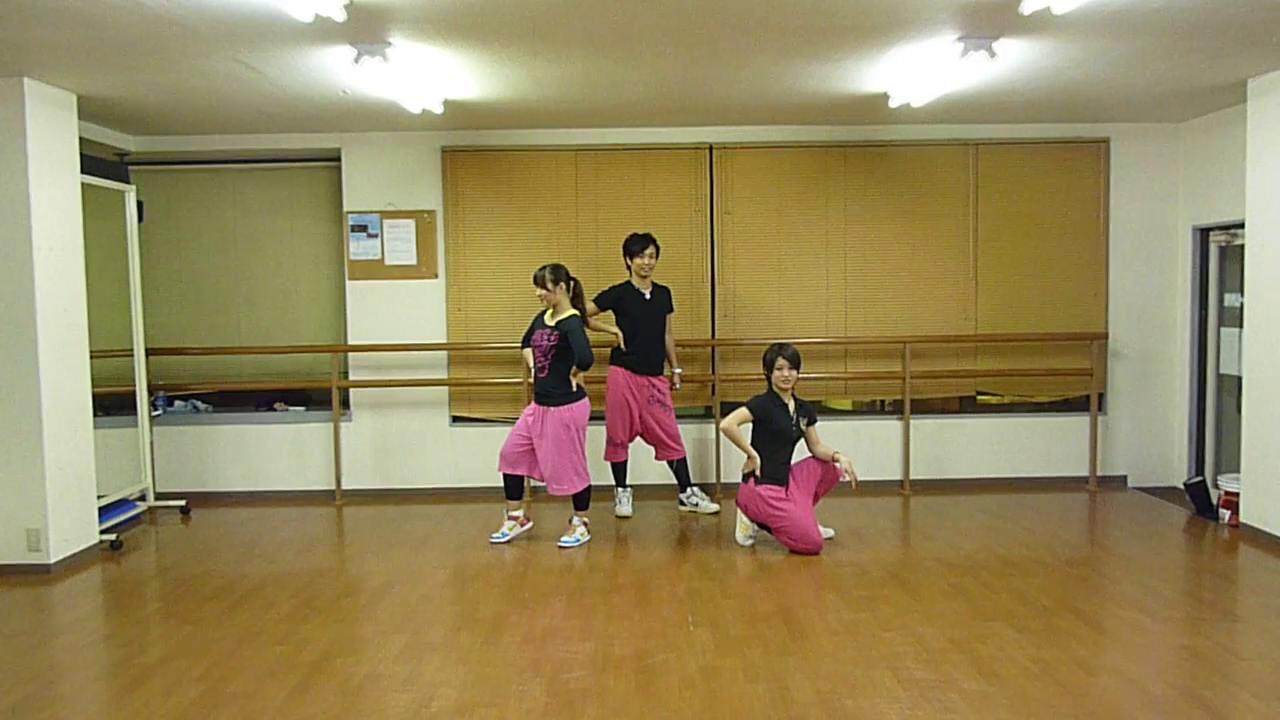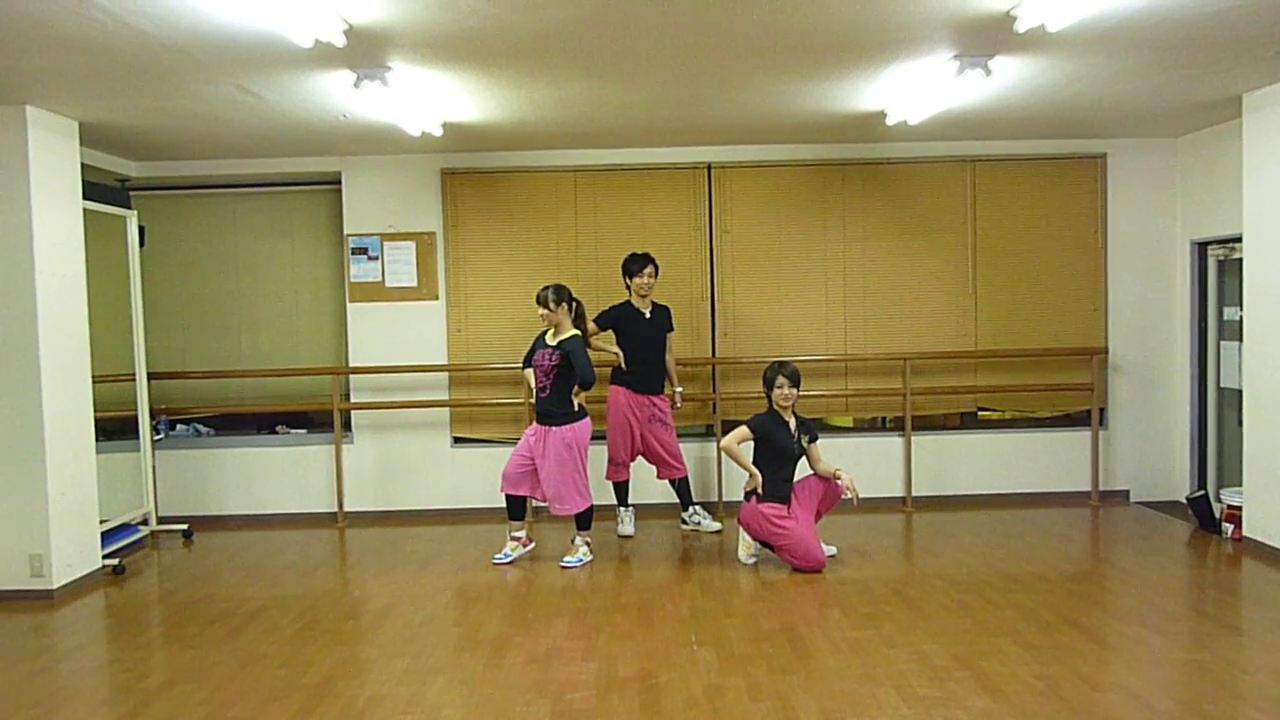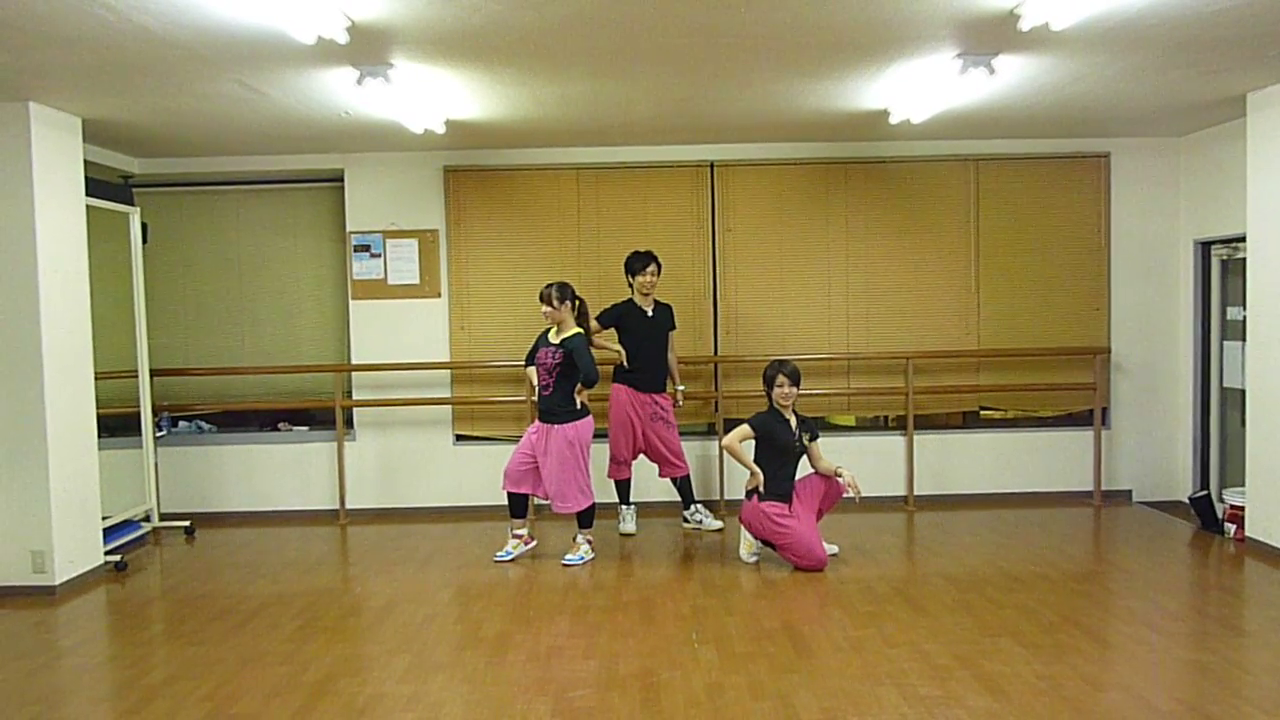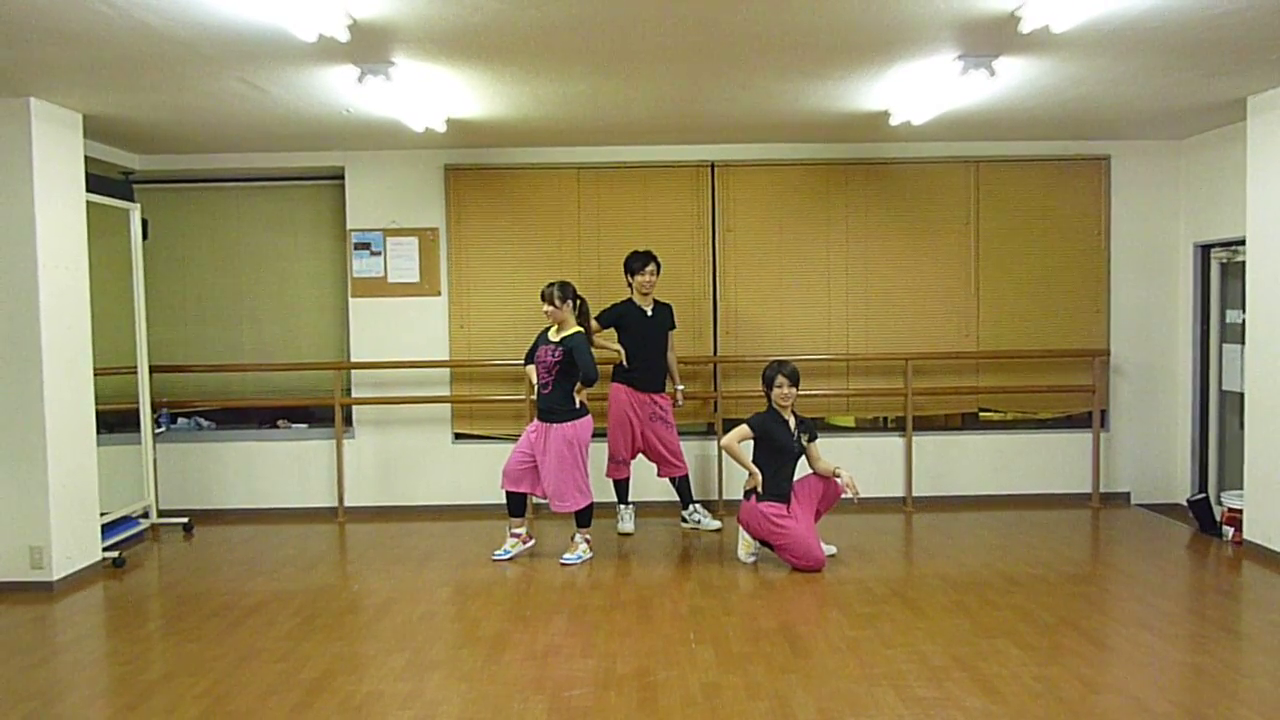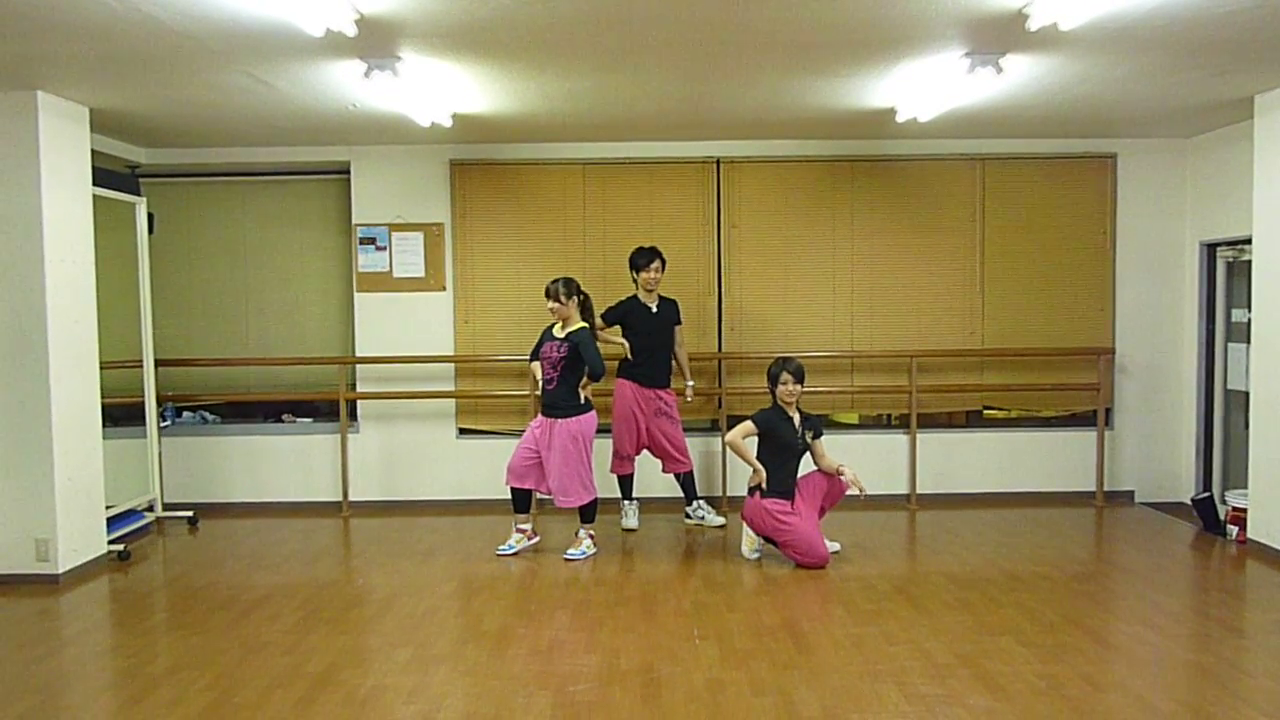
dt=1s
person 1, frame 1
left shoulder: (664, 294)
right shoulder: (618, 293)
right elbow: (583, 317)
left wrist: (676, 369)
right wrist: (613, 330)
left hip: (654, 376)
right hip: (623, 374)
left knee: (670, 435)
right knee: (619, 434)
left ankle: (687, 493)
right ankle: (622, 492)
person 1, frame 2
left shoulder: (663, 313)
right shoulder: (618, 313)
left wrist: (676, 388)
right wrist: (613, 349)
left hip: (655, 395)
right hip: (624, 393)
left knee: (671, 454)
right knee: (621, 454)
left ankle: (689, 512)
right ankle: (625, 512)
person 1, frame 3
left shoulder: (666, 311)
right shoulder: (620, 311)
left wrist: (678, 387)
right wrist: (616, 348)
left hip: (657, 393)
right hip: (626, 391)
left knee: (673, 452)
right knee: (623, 452)
left ankle: (691, 510)
right ankle: (626, 510)
person 1, frame 4
left shoulder: (665, 311)
right shoulder: (620, 311)
left wrist: (678, 386)
right wrist: (615, 347)
left hip: (657, 393)
right hip: (625, 391)
left knee: (672, 452)
right knee: (621, 451)
left ankle: (689, 510)
right ankle: (625, 509)
person 1, frame 5
left shoulder: (671, 307)
right shoulder: (625, 308)
left elbow: (678, 346)
left wrist: (688, 381)
right wrist: (619, 340)
left hip: (662, 390)
right hip: (630, 387)
left knee: (677, 448)
right knee: (625, 447)
left ankle: (694, 506)
right ankle: (628, 506)
person 2, frame 1
left shoulder: (572, 323)
right shoulder: (541, 319)
left elbow: (586, 358)
right elbow: (526, 343)
left wrist: (574, 375)
left hip: (566, 407)
right hip: (539, 405)
left knee: (570, 465)
right knee: (511, 454)
left ankle: (581, 524)
right ankle: (516, 518)
person 2, frame 2
left shoulder: (573, 343)
right shoulder: (543, 338)
left elbow: (588, 378)
right elbow: (527, 363)
left wrist: (575, 395)
left hip: (568, 426)
right hip: (541, 425)
left knee: (572, 485)
right knee: (513, 474)
left ankle: (583, 544)
right ankle: (518, 538)
person 2, frame 3
left shoulder: (576, 341)
right shoulder: (545, 337)
left elbow: (591, 376)
right elbow: (530, 362)
left wrist: (577, 392)
left hip: (570, 424)
right hip: (543, 423)
left knee: (574, 483)
right knee: (515, 472)
left ankle: (585, 542)
right ankle: (520, 536)
person 2, frame 4
left shoulder: (577, 339)
right shoulder: (545, 335)
left elbow: (591, 374)
right elbow: (529, 360)
left wrist: (576, 390)
right wrist: (536, 383)
left hip: (569, 423)
right hip: (542, 422)
left knee: (573, 483)
right knee: (514, 471)
left ankle: (583, 541)
right ankle: (518, 535)
person 2, frame 5
left shoulder: (582, 335)
right shoulder: (550, 331)
left elbow: (597, 369)
right elbow: (535, 357)
left wrist: (582, 386)
right wrist: (541, 380)
left hip: (573, 418)
right hip: (546, 417)
left knee: (577, 477)
right knee: (518, 467)
left ankle: (586, 537)
right ankle: (523, 531)
person 3, frame 1
left shoulder: (804, 409)
right shoulder: (763, 403)
left elbow: (816, 447)
right elbow: (727, 425)
left wrist: (838, 456)
right wrist: (752, 455)
left hip: (785, 480)
right hip: (762, 487)
right knee: (811, 543)
left ankle: (799, 518)
right ankle: (756, 517)
person 3, frame 2
left shoulder: (805, 426)
right shoulder: (763, 422)
left elbow: (817, 464)
right elbow: (727, 443)
left wrist: (840, 474)
right wrist: (754, 473)
left hip: (788, 498)
right hip: (764, 505)
right knee: (815, 561)
left ankle: (801, 535)
right ankle: (759, 536)
person 3, frame 3
left shoulder: (806, 424)
right shoulder: (764, 420)
left elbow: (818, 463)
right elbow: (728, 442)
left wrist: (841, 471)
right wrist: (755, 471)
left hip: (789, 497)
right hip: (765, 504)
right knee: (816, 560)
left ankle: (801, 535)
right ankle: (760, 534)
person 3, frame 4
left shoulder: (805, 425)
right shoulder: (763, 421)
left elbow: (817, 463)
right elbow: (727, 442)
left wrist: (839, 471)
right wrist: (754, 471)
left hip: (787, 497)
right hip: (763, 504)
right knee: (814, 560)
left ankle: (800, 535)
right ankle: (759, 535)
person 3, frame 5
left shoulder: (810, 422)
right shoulder: (768, 417)
left elbow: (821, 460)
right elbow: (731, 438)
left wrist: (843, 469)
right wrist: (757, 468)
left hip: (792, 495)
right hip: (767, 502)
right knee: (818, 557)
left ankle: (805, 531)
right ankle: (762, 534)
